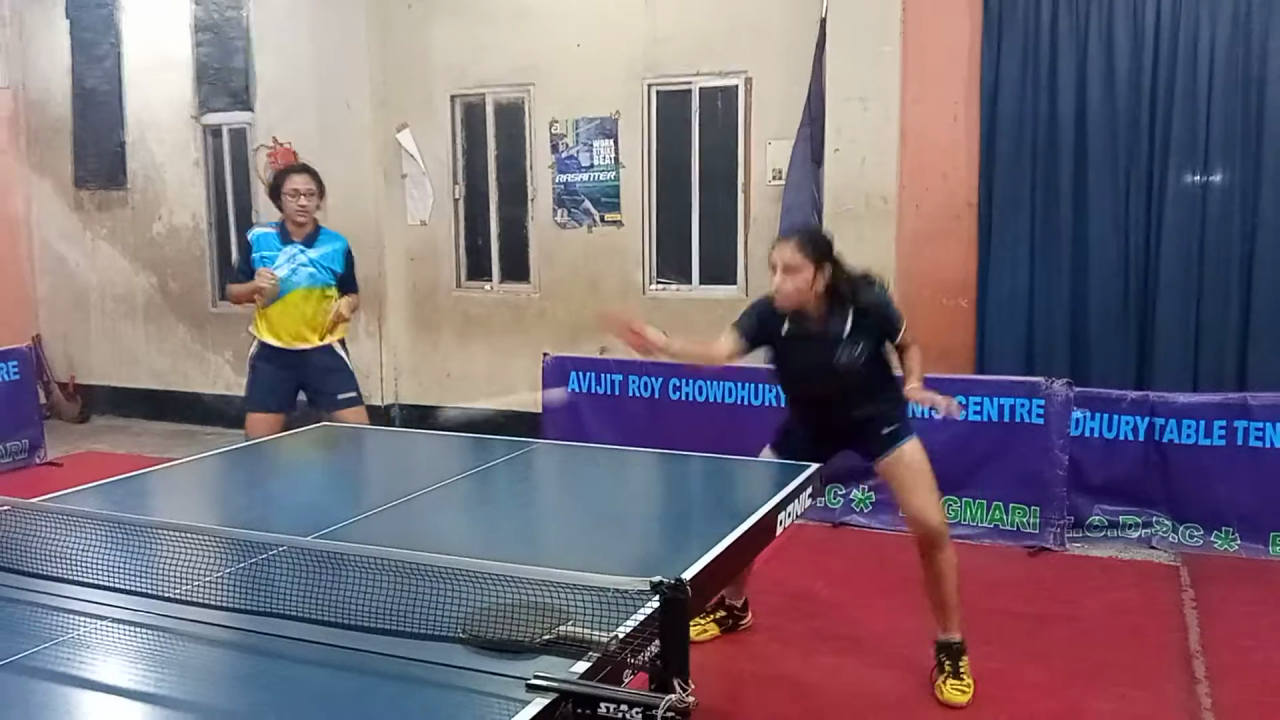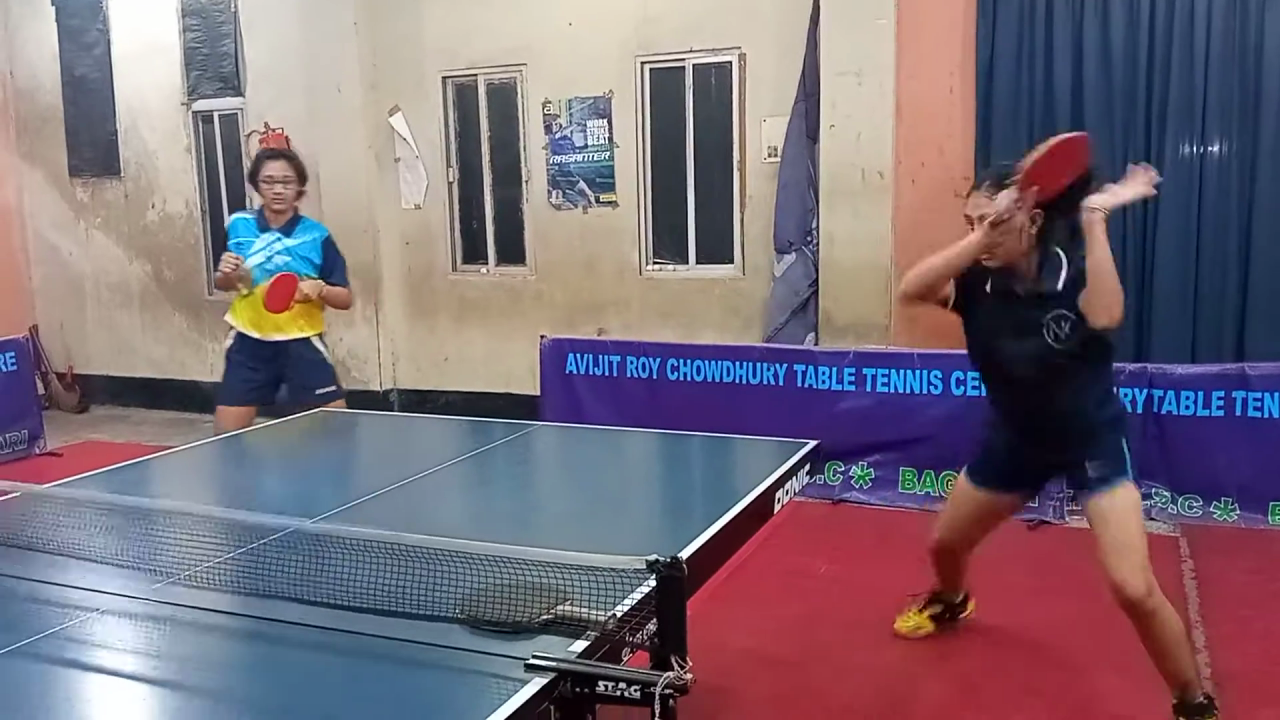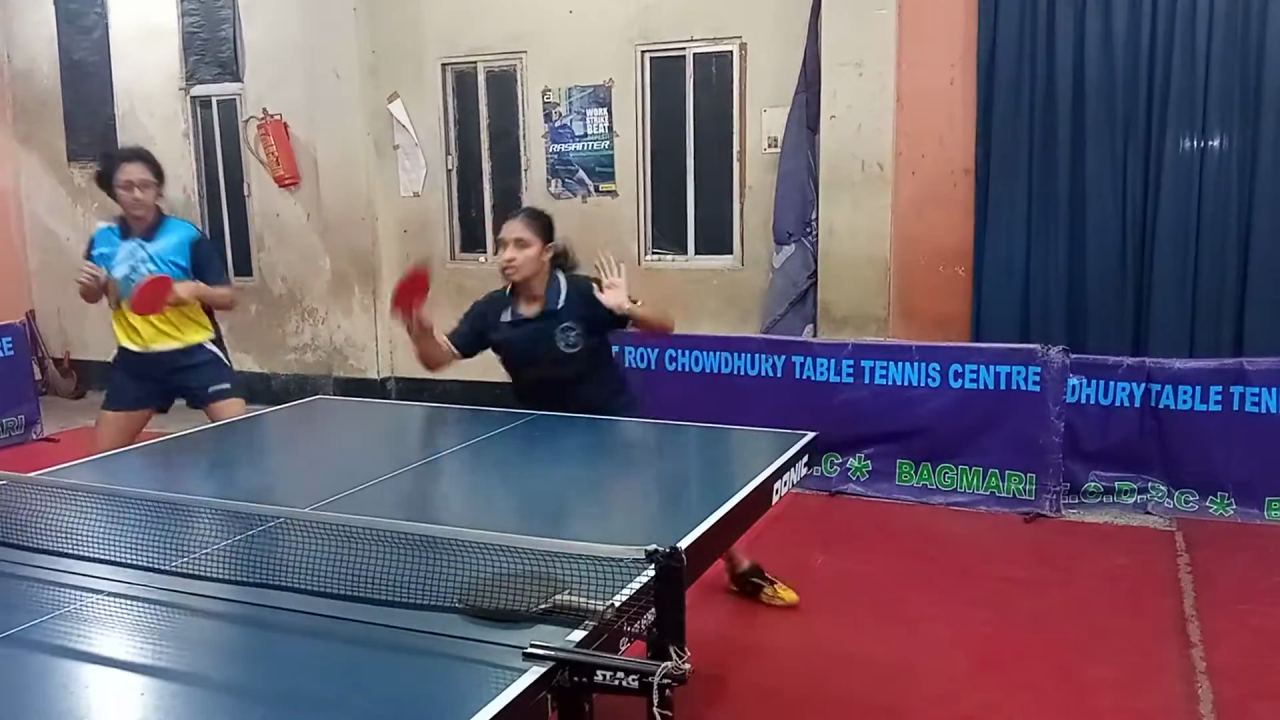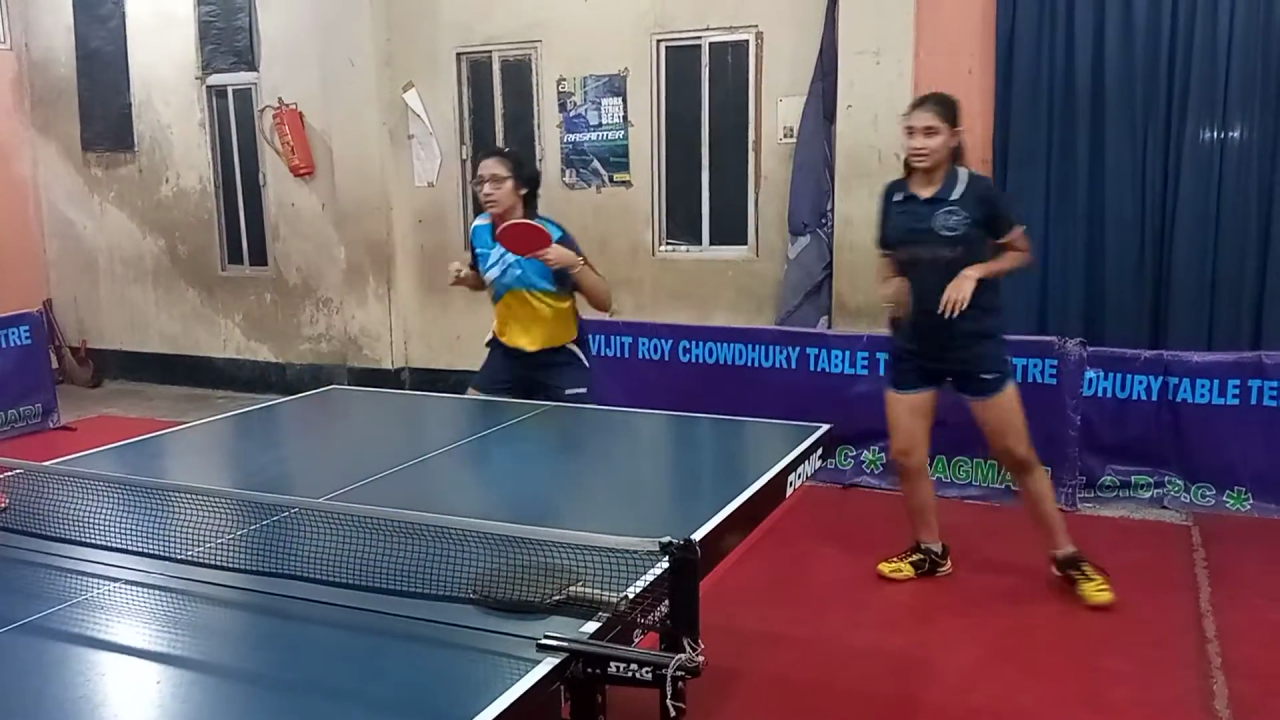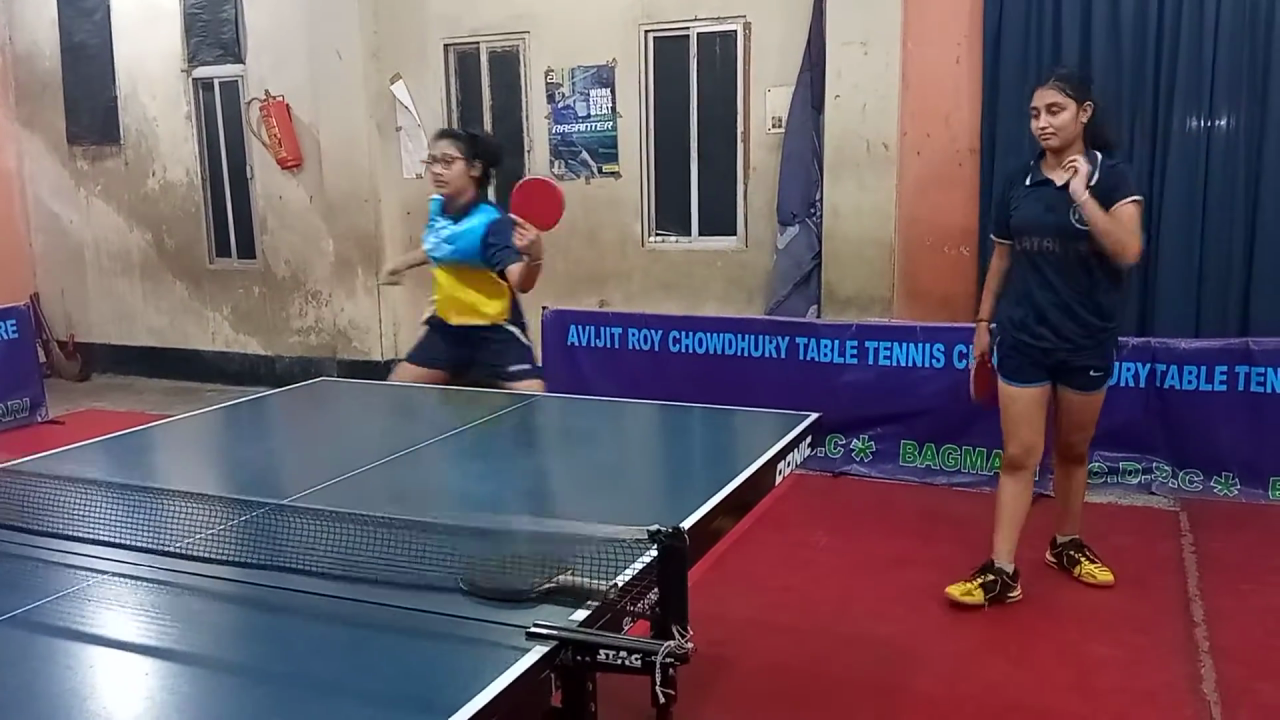
dt=1s
person 1, frame 1
left shoulder: (869, 304)
right shoulder: (768, 314)
left elbow: (907, 343)
right elbow: (713, 352)
left wrist: (914, 382)
right wrist: (645, 339)
left hip: (877, 420)
right hip: (807, 426)
left knee: (930, 526)
left ankle: (950, 648)
right ankle: (733, 607)
person 1, frame 2
left shoulder: (1078, 267)
right shoulder: (974, 279)
left elbow: (1105, 317)
right elbow: (911, 293)
left wrist: (1094, 218)
right wrist: (977, 241)
left hip: (1093, 445)
right hip: (1015, 442)
left knee: (1133, 591)
right knee: (943, 543)
right ankle: (950, 602)
person 1, frame 3
left shoulder: (582, 293)
right shoulder: (490, 312)
left elbow: (665, 326)
right elbow: (437, 360)
left wrist: (627, 308)
right wrist: (419, 328)
left hip: (608, 420)
left ankle: (745, 572)
person 1, frame 4
left shoulder: (980, 192)
right shoulder: (894, 197)
left elbow: (1016, 250)
left wrist: (973, 273)
right wrist: (892, 285)
left hip: (977, 345)
right hip: (913, 346)
left knee: (1019, 457)
right knee: (906, 456)
left ankle: (1066, 556)
right ankle: (931, 550)
person 1, frame 5
left shoulder: (1112, 176)
right shoulder: (1017, 183)
left elbow: (1128, 253)
left wrist: (1082, 193)
right wrist: (983, 323)
left hip: (1087, 342)
right hip: (1021, 340)
left knee: (1072, 450)
right knee: (1018, 457)
left ankle: (1066, 544)
right ankle: (1000, 572)
person 2, frame 1
left shoulder: (337, 246)
right shoulder: (258, 240)
left elbow: (352, 296)
right elbow: (233, 294)
left wrist: (347, 305)
right wrist: (254, 286)
left hip: (324, 352)
right hip: (272, 354)
person 2, frame 2
left shoulder: (317, 236)
right shoulder: (237, 225)
left elbow: (345, 299)
right elbow: (220, 284)
left wrist: (319, 288)
right wrist: (225, 275)
left hip: (302, 345)
right hip: (249, 346)
person 2, frame 3
left shoulder: (186, 237)
right shoulder: (102, 238)
left elbow: (227, 297)
right elbow: (92, 296)
left wrist: (197, 290)
right wrist: (87, 285)
left hip: (195, 354)
right hip: (137, 358)
right knee: (106, 452)
person 2, frame 4
left shoulder: (552, 238)
right shoulder: (480, 230)
left elbow: (604, 302)
left wrist: (573, 263)
right wrist: (465, 278)
left hip: (558, 353)
right hip: (506, 350)
person 2, frame 5
left shoulder: (491, 222)
right shoulder: (437, 205)
left elbow: (521, 283)
left wrist: (531, 255)
right wrist: (400, 264)
left hip: (494, 329)
right hip: (446, 325)
